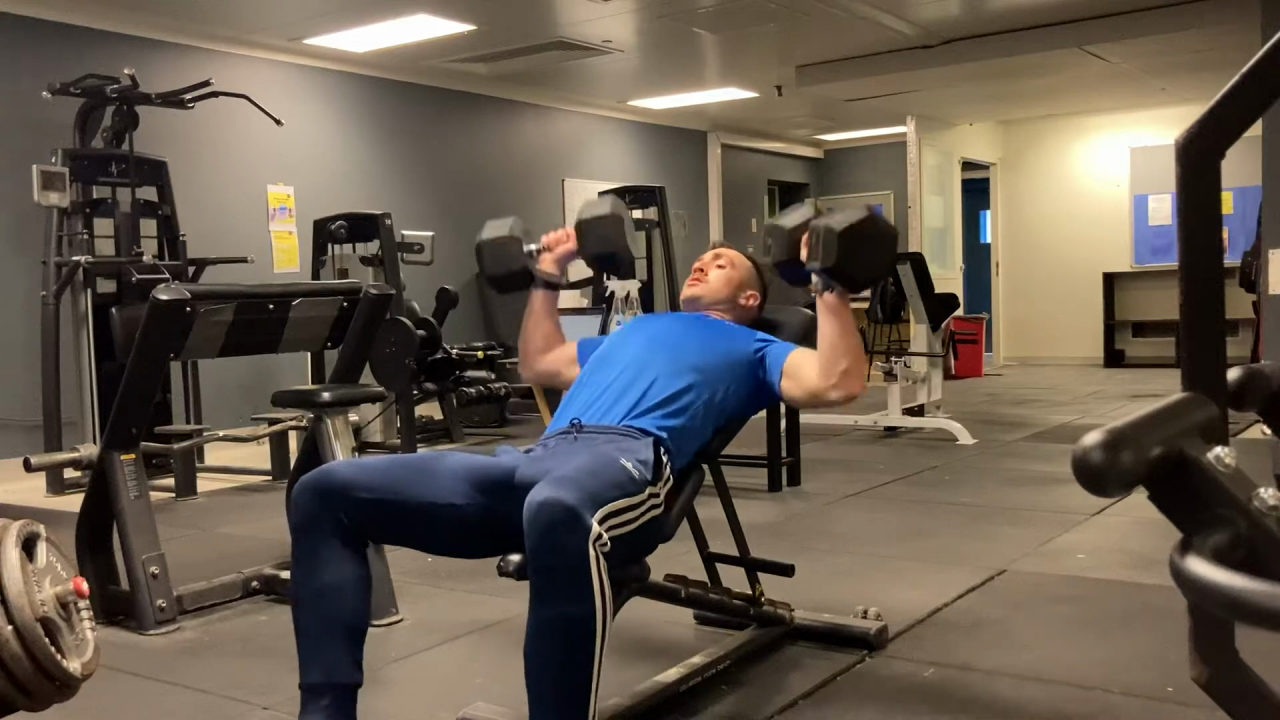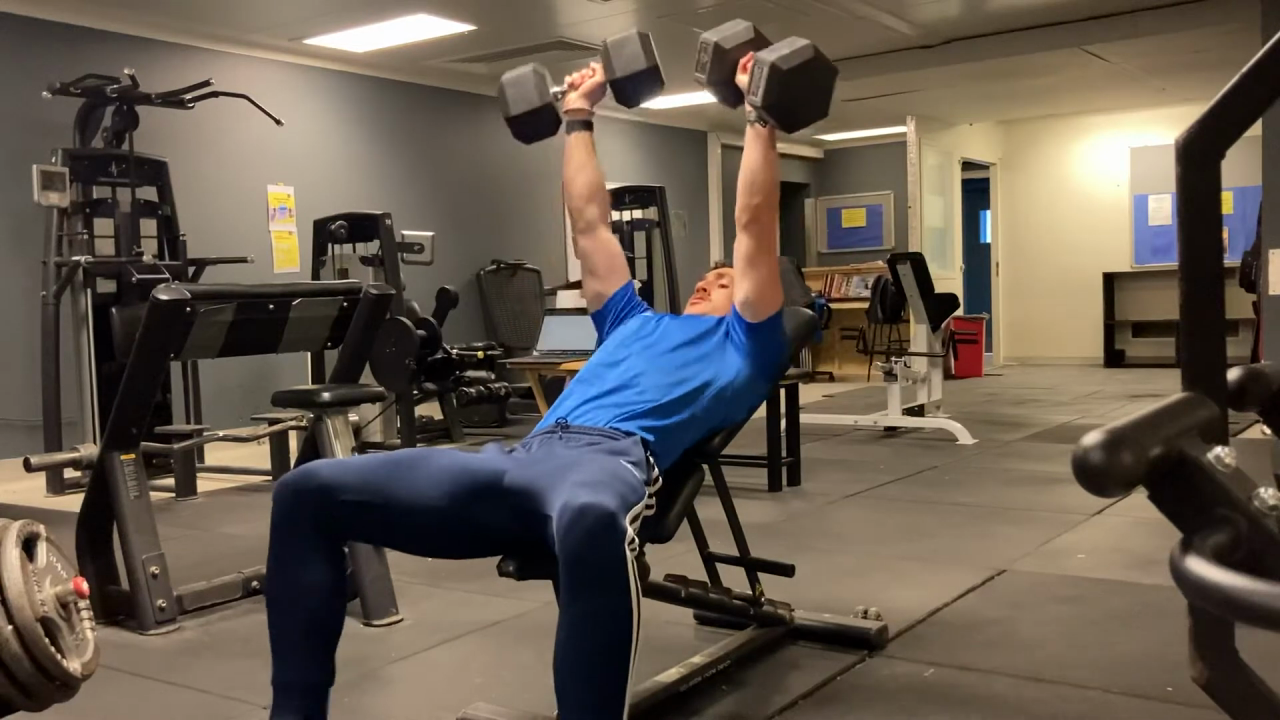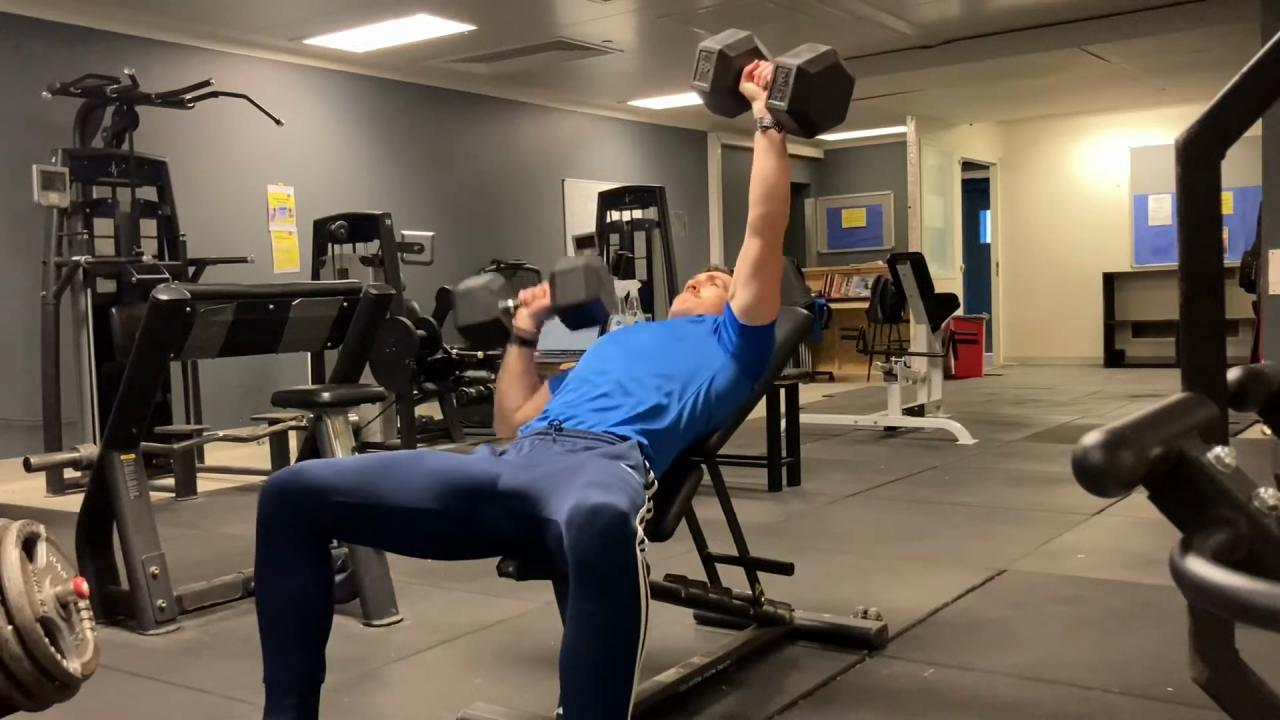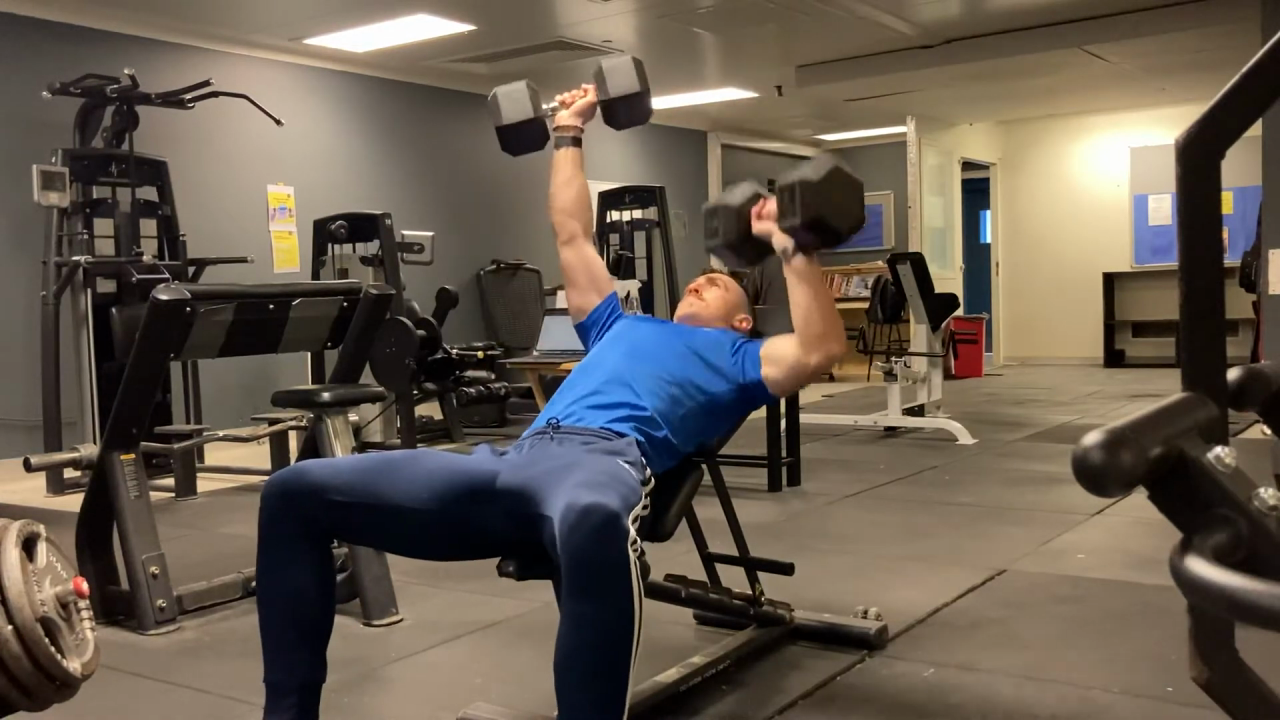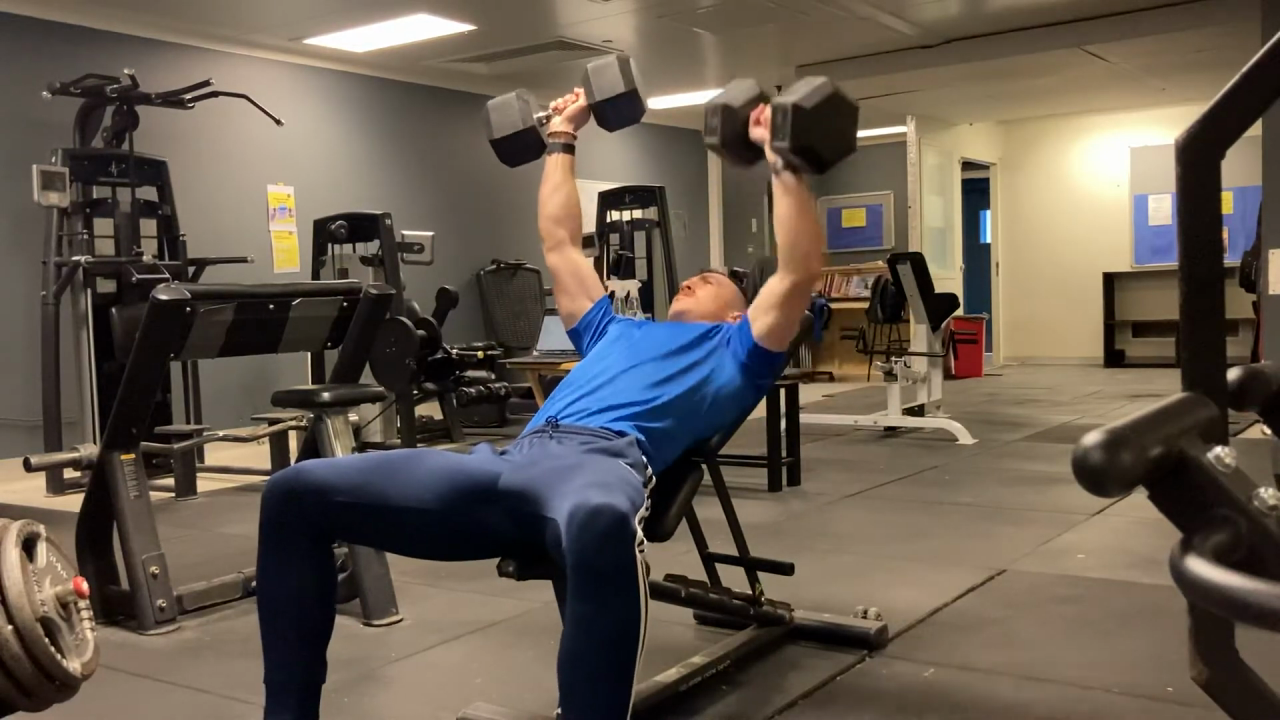
dt=1s
person 1, frame 1
left shoulder: (749, 348)
right shoulder: (629, 330)
left elbow: (840, 382)
right elbow: (537, 363)
left wrist: (828, 280)
right wrist: (548, 274)
left hip: (626, 461)
right hip: (534, 458)
left knee: (556, 512)
right knee: (325, 492)
person 1, frame 2
left shoulder: (745, 345)
right shoulder: (636, 322)
left elbow: (755, 228)
right elbow: (592, 224)
left wrist: (759, 112)
right wrist: (579, 117)
left hip: (614, 458)
right hip: (521, 457)
left knee: (591, 520)
right knee: (309, 491)
person 1, frame 3
left shoulder: (730, 342)
right shoulder: (613, 342)
left elbow: (764, 235)
left wrist: (768, 119)
right wrist: (523, 331)
left hip: (607, 460)
right hip: (512, 463)
left knee: (600, 523)
right knee: (293, 494)
person 1, frame 4
left shoulder: (738, 357)
right shoulder: (621, 328)
left elbow: (819, 353)
right elbow: (572, 238)
left wrist: (789, 243)
right wrist: (569, 132)
left hip: (604, 459)
right hip: (510, 460)
left knee: (591, 524)
right knee: (296, 493)
person 1, frame 5
left shoulder: (736, 353)
right shoulder: (618, 331)
left elbow: (796, 275)
right elbow: (560, 245)
left wrist: (781, 161)
right wrist: (562, 138)
left hip: (604, 460)
right hip: (511, 459)
left knee: (600, 526)
right knee: (295, 492)
